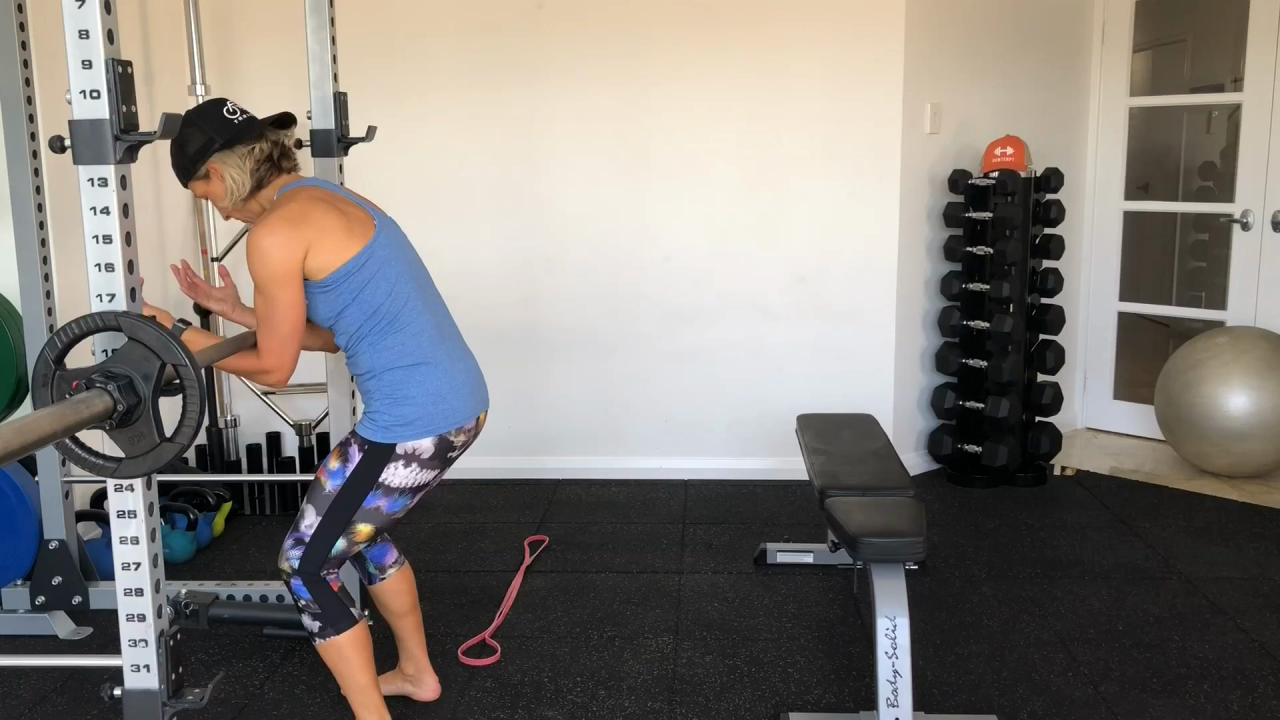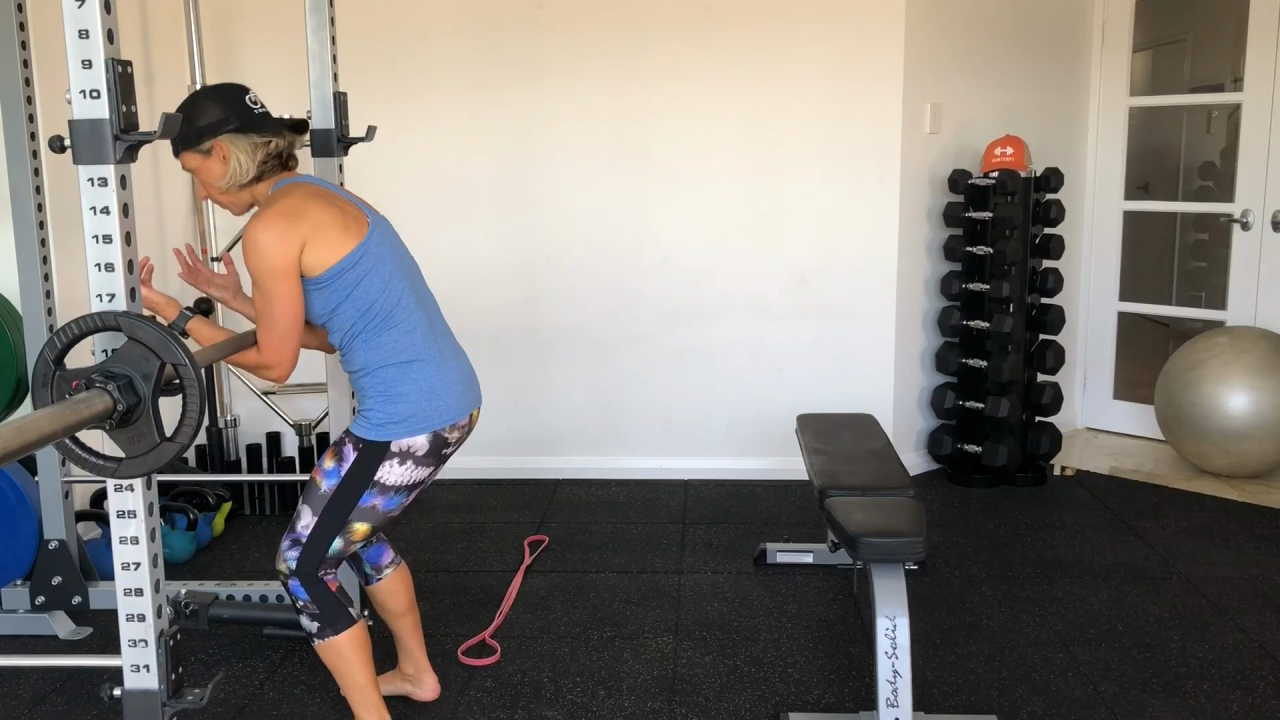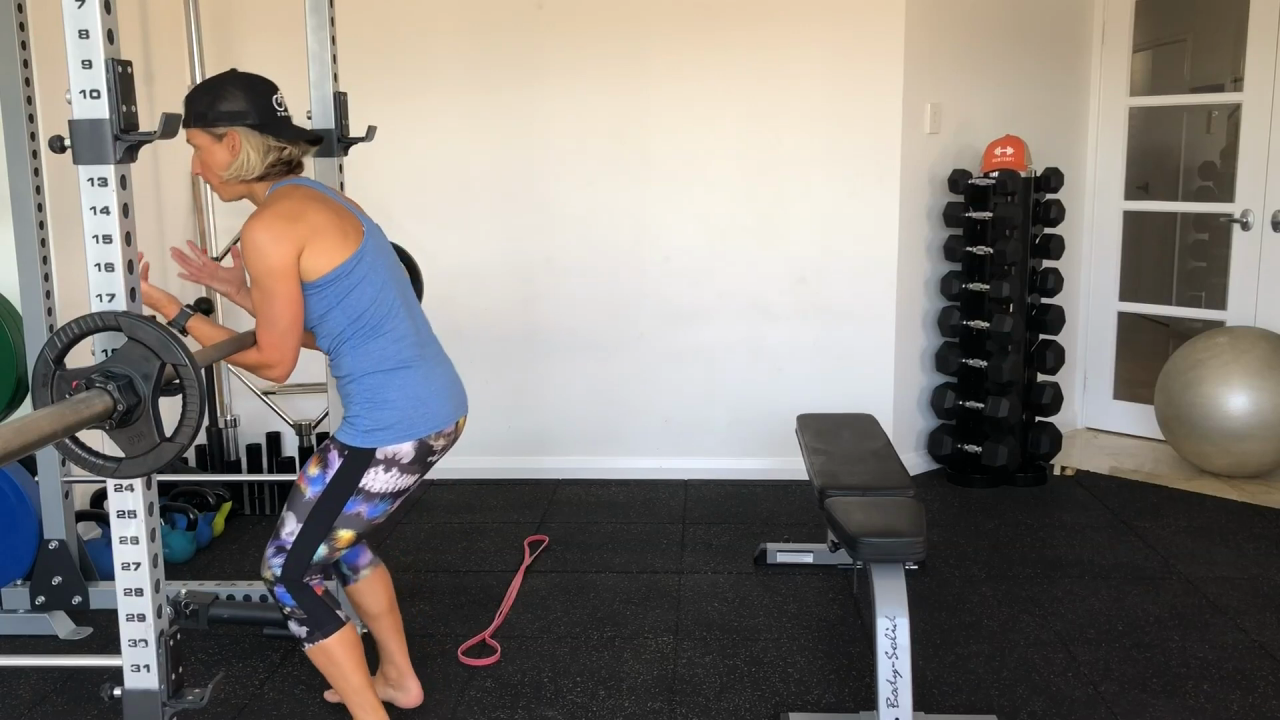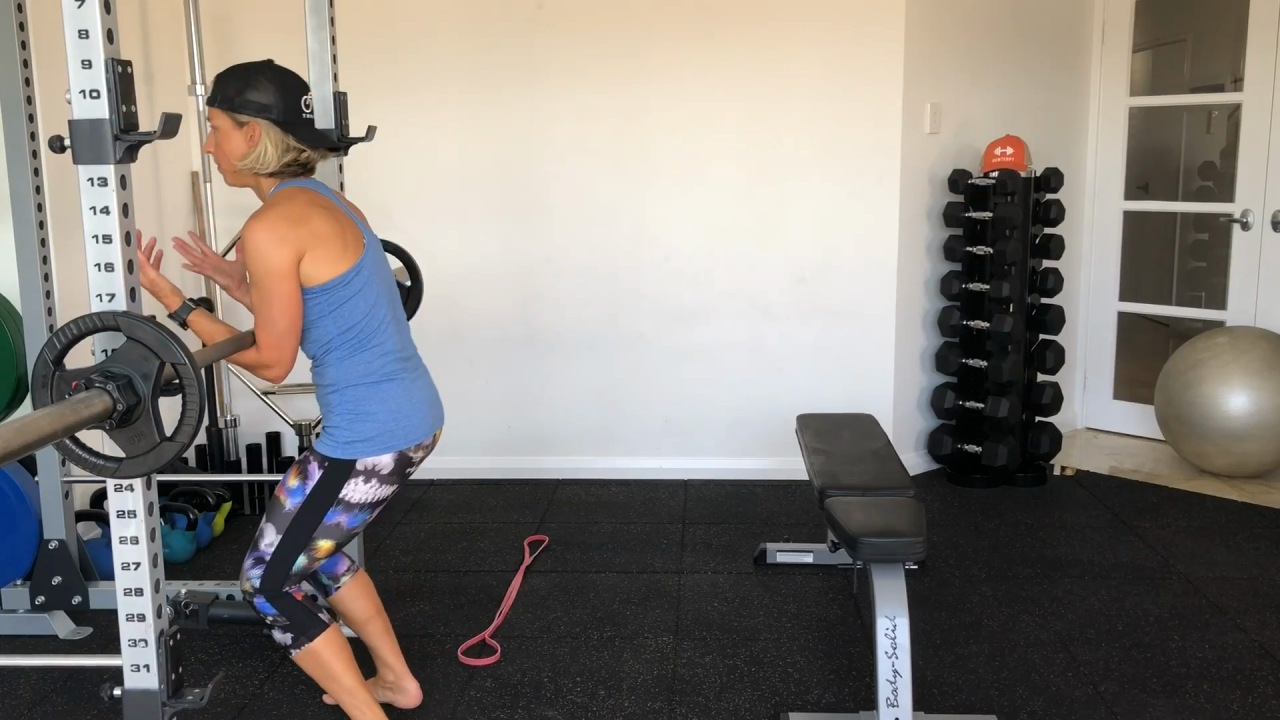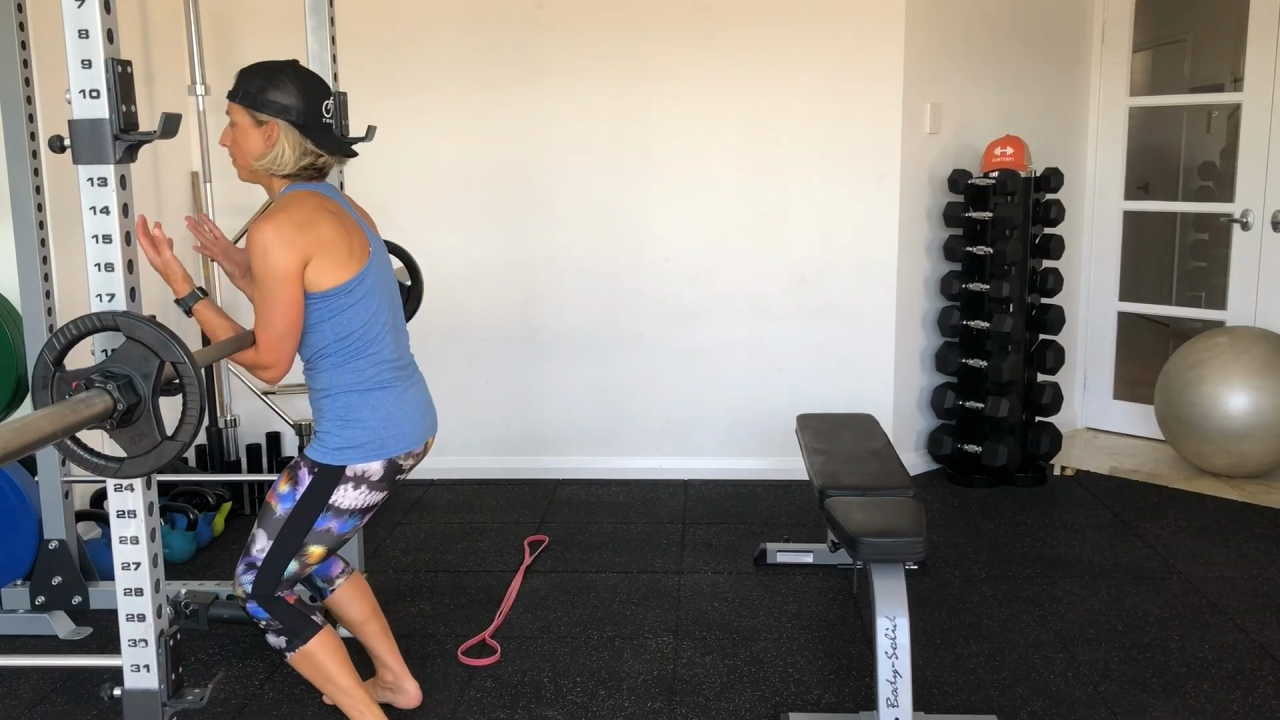
dt=0.3s
person 1, frame 1
left shoulder: (275, 230)
right shoulder: (327, 201)
left elbow: (273, 368)
left wrist: (170, 328)
right wrist: (237, 311)
left hip: (413, 422)
right hip: (457, 401)
left knee: (305, 565)
right knee: (356, 530)
person 1, frame 2
left shoulder: (272, 226)
right shoulder: (321, 199)
left elbow: (275, 362)
left wrist: (173, 314)
right wrist: (238, 299)
left hip: (406, 419)
right hip: (448, 398)
left knee: (303, 565)
right knee: (353, 530)
person 1, frame 3
left shoulder: (270, 226)
right shoulder: (318, 200)
left elbow: (275, 361)
left wrist: (169, 310)
right wrist: (239, 292)
left hip: (391, 426)
right hip: (433, 406)
left knee: (289, 572)
right knee: (331, 537)
person 1, frame 4
left shoulder: (272, 226)
right shoulder: (324, 204)
left elbow: (272, 361)
left wrist: (172, 301)
right wrist: (237, 284)
left hip: (369, 437)
right hip: (410, 417)
left knee: (268, 581)
right knee: (311, 547)
person 1, frame 5
left shoulder: (279, 228)
right shoulder: (336, 207)
left elbow: (269, 362)
left wrist: (182, 287)
right wrist: (238, 271)
left hip: (361, 442)
right hip: (404, 422)
left knee: (261, 585)
right knee: (303, 550)
